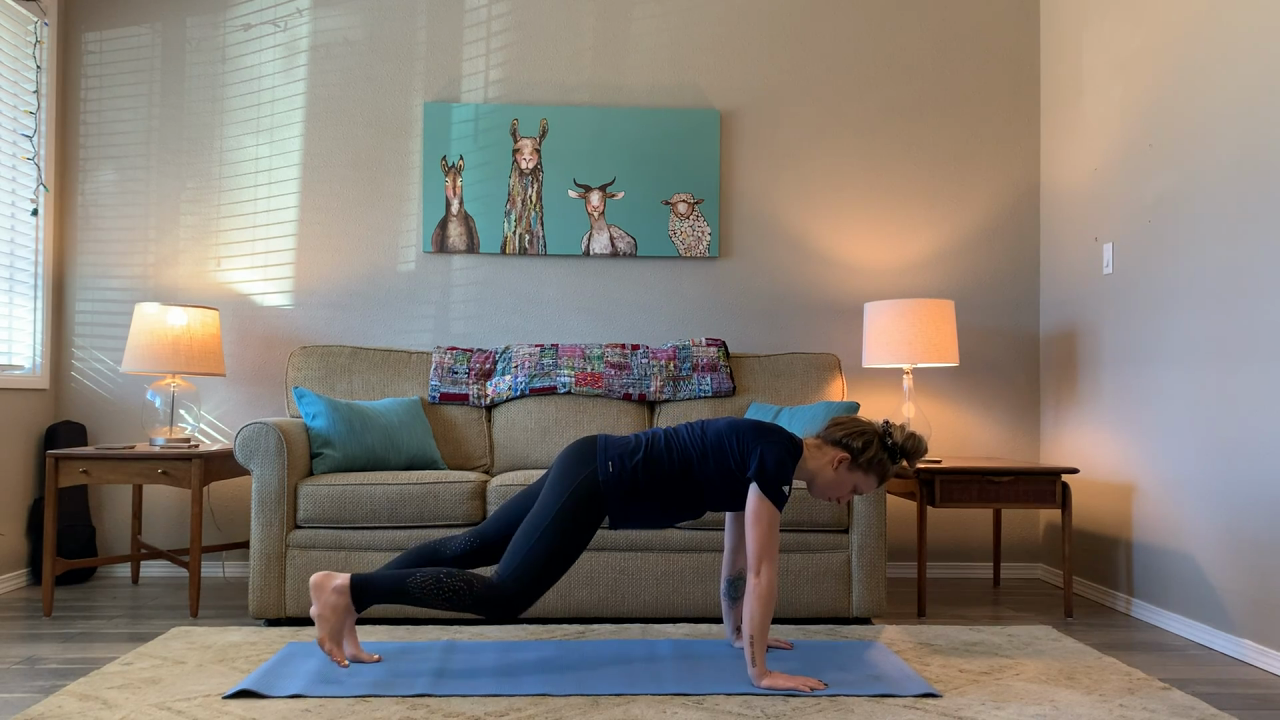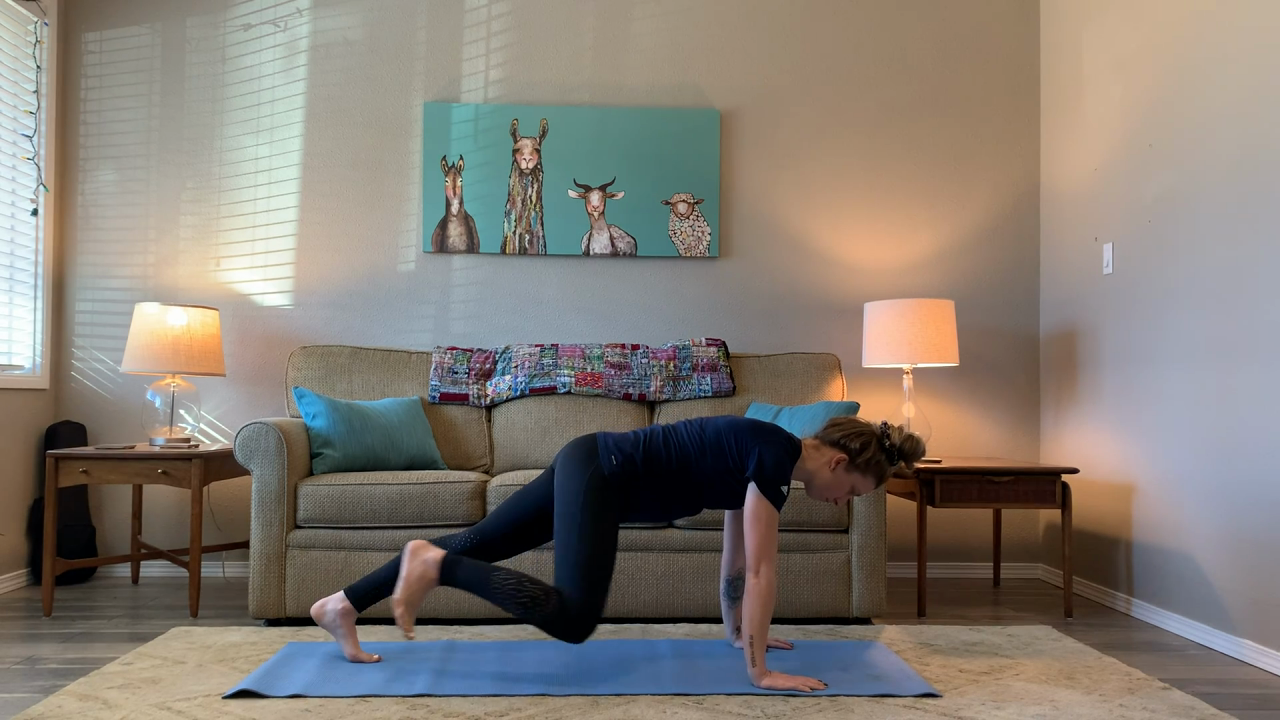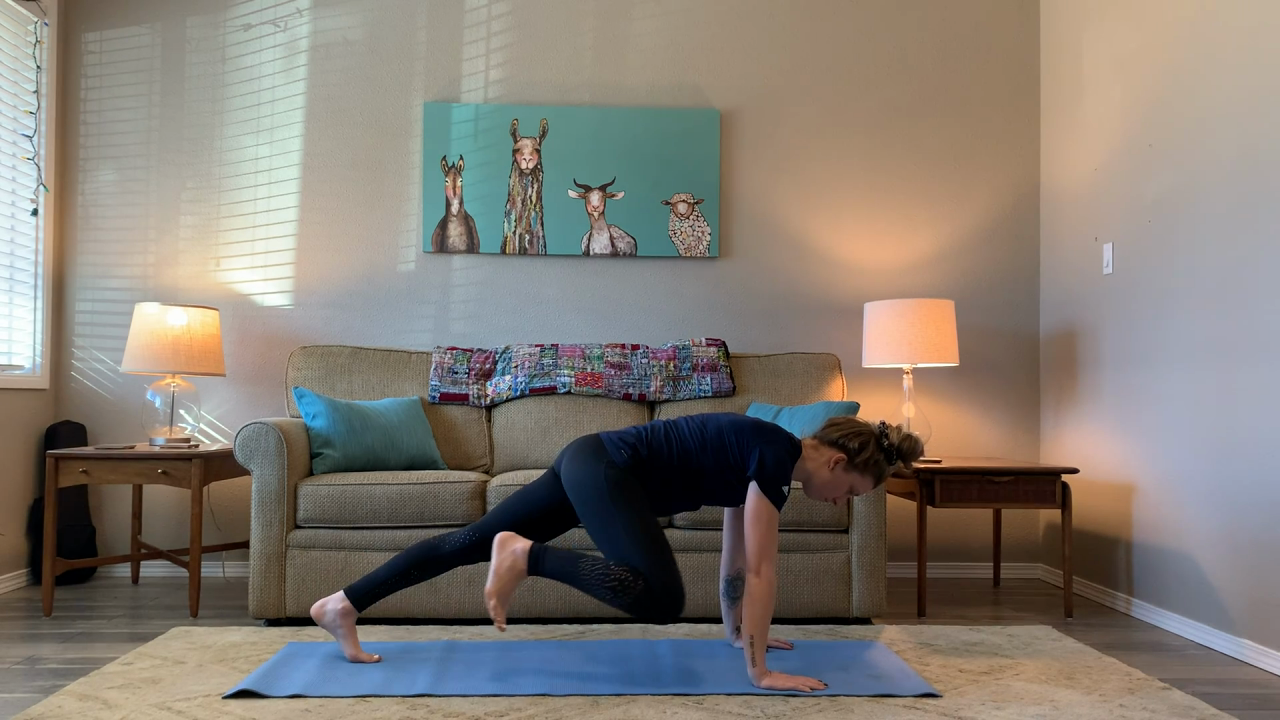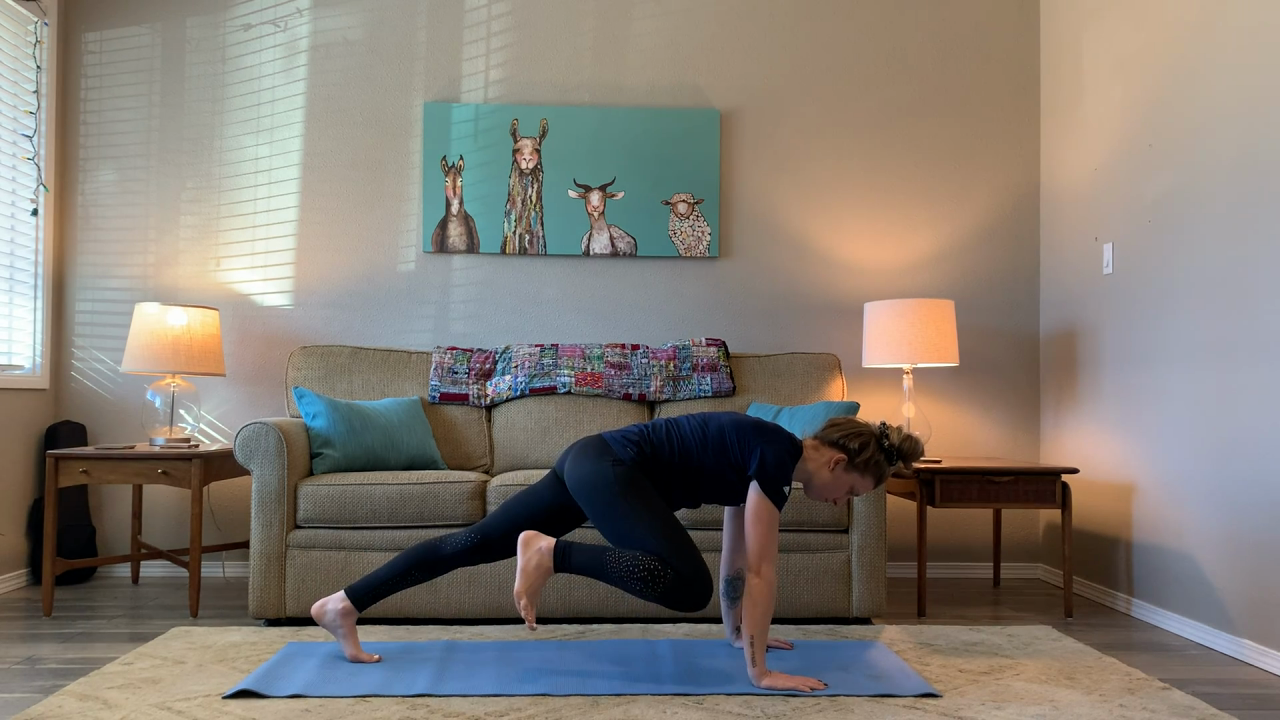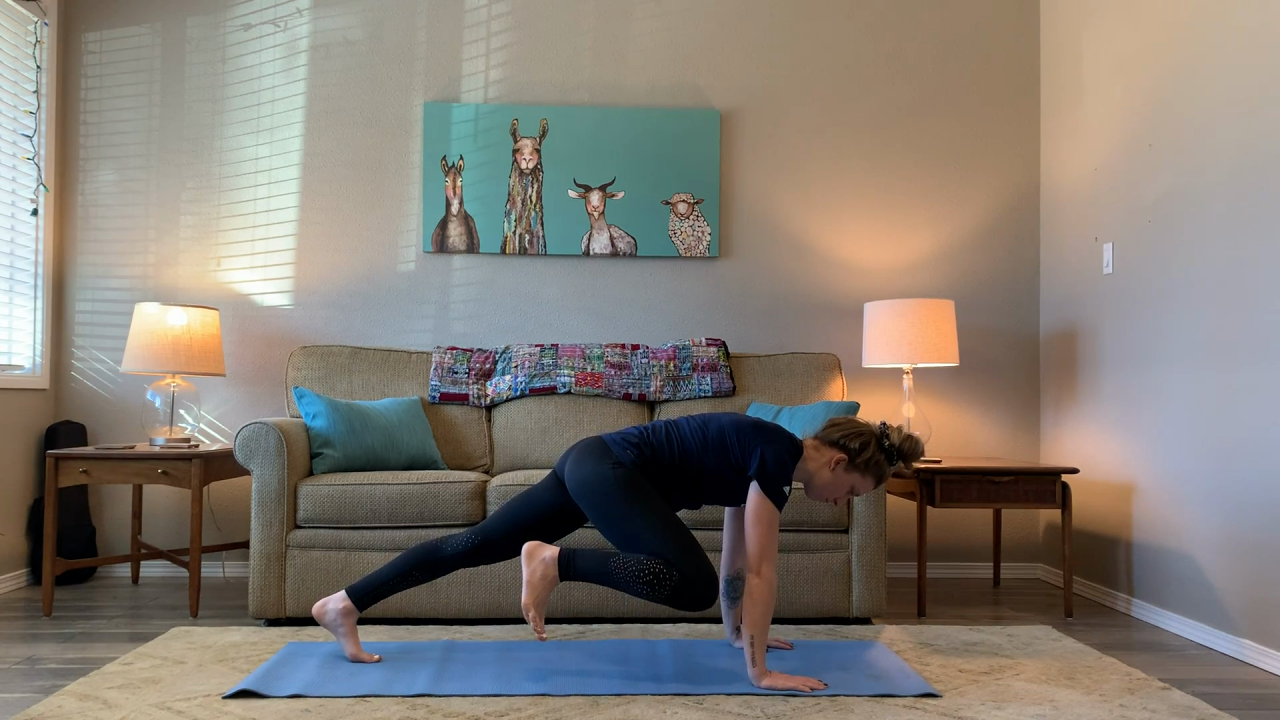
dt=0.3s
person 1, frame 1
left shoulder: (764, 458)
right shoulder: (778, 456)
left elbow: (736, 559)
right elbow: (760, 570)
left wrist: (738, 632)
right wrist: (760, 669)
left hip: (591, 471)
right hip: (595, 476)
left knee: (473, 546)
right knee: (504, 595)
left ankle: (348, 597)
right ankle: (345, 587)
person 1, frame 2
left shoulder: (761, 458)
right shoulder: (776, 455)
left elbow: (735, 558)
right elbow: (759, 570)
left wrist: (737, 631)
right wrist: (759, 670)
left hip: (588, 466)
right hip: (598, 472)
left knee: (474, 542)
right knee: (573, 619)
left ankle: (343, 605)
right ankle: (432, 566)
person 1, frame 3
left shoulder: (760, 458)
right shoulder: (778, 455)
left elbow: (734, 555)
right elbow: (759, 569)
left wrist: (737, 630)
right wrist: (759, 669)
left hip: (589, 465)
right hip: (602, 467)
left knee: (471, 541)
right knee: (660, 600)
left ankle: (341, 605)
right ankle: (528, 555)
person 1, frame 4
left shoulder: (761, 457)
right shoulder: (779, 455)
left elbow: (736, 556)
right elbow: (759, 569)
left wrist: (738, 631)
right wrist: (760, 669)
left hip: (591, 464)
right hip: (606, 465)
left knee: (472, 542)
right knee: (687, 586)
left ankle: (341, 604)
right ankle: (549, 551)
person 1, frame 5
left shoulder: (761, 458)
right shoulder: (779, 456)
left elbow: (737, 557)
right elbow: (759, 569)
left wrist: (738, 631)
right wrist: (759, 670)
left hip: (591, 467)
right hip: (606, 469)
left knee: (472, 545)
right knee: (694, 585)
left ankle: (342, 605)
right ankle: (554, 562)
